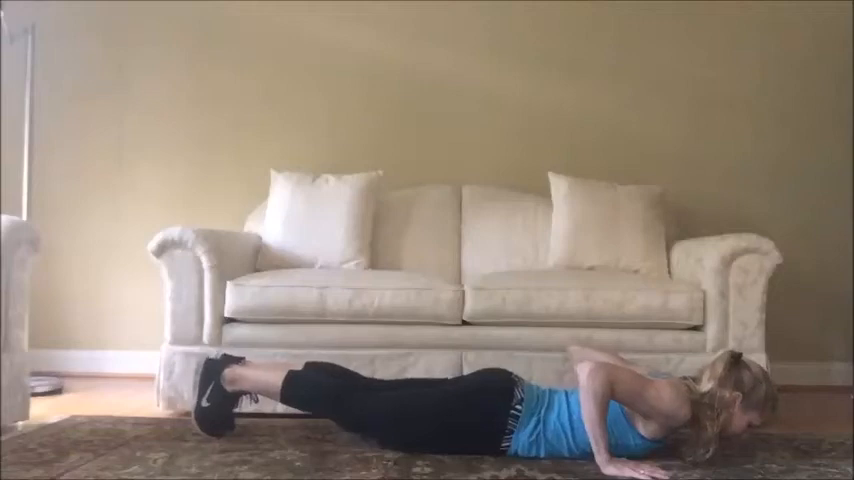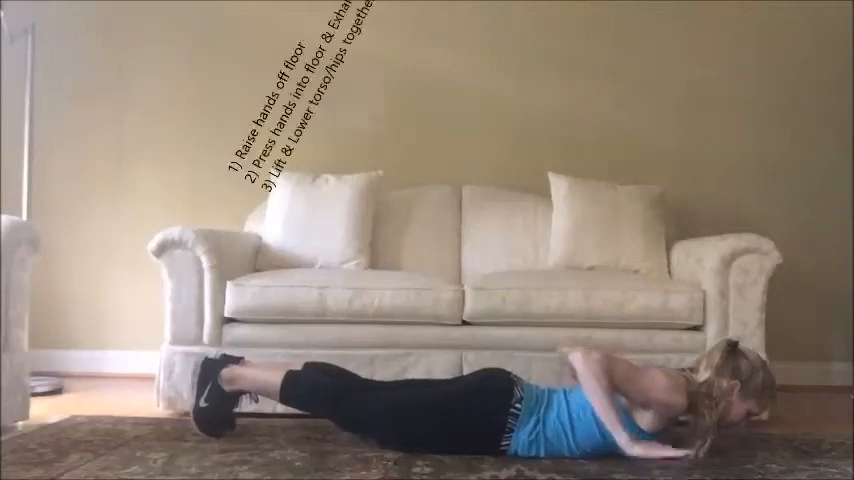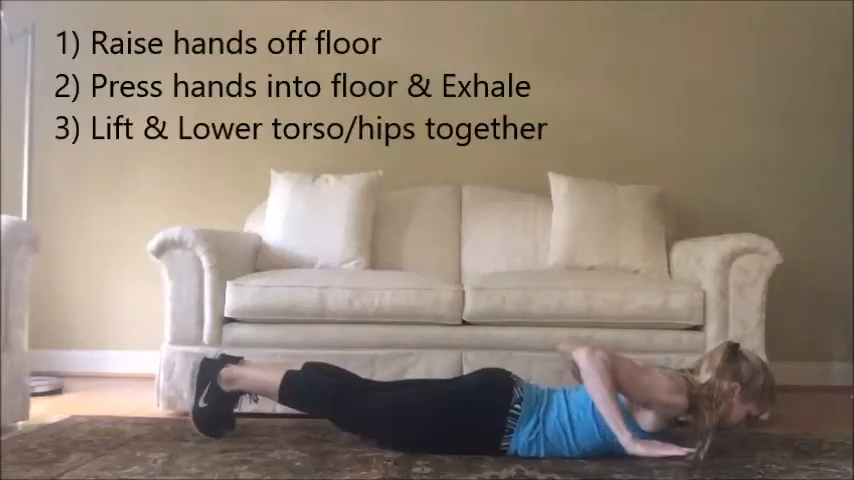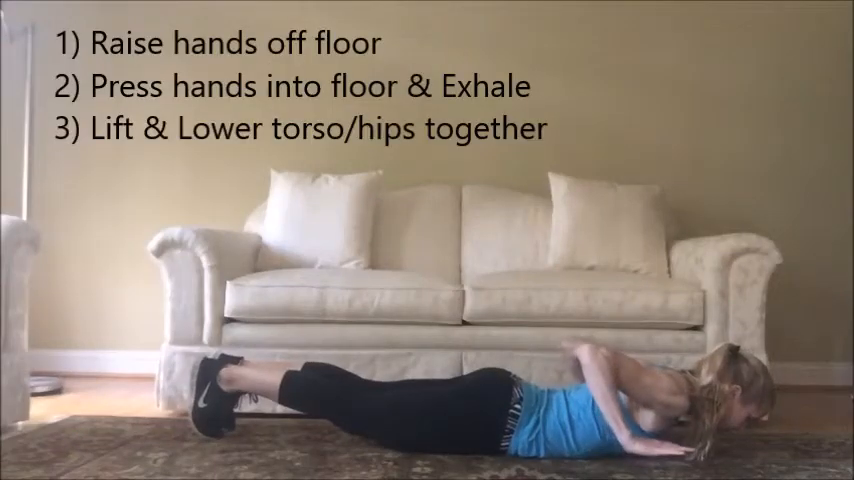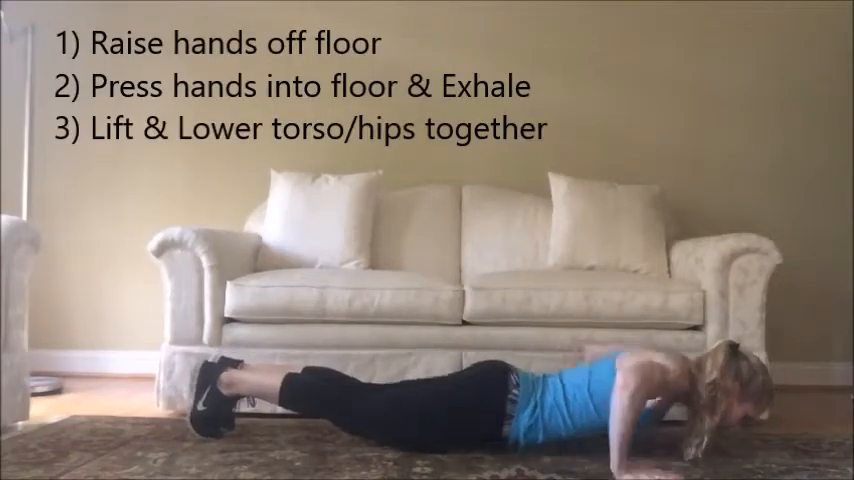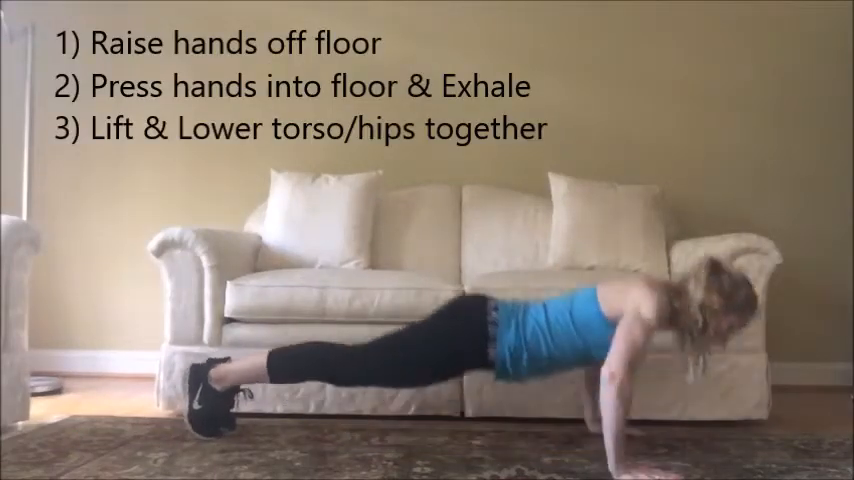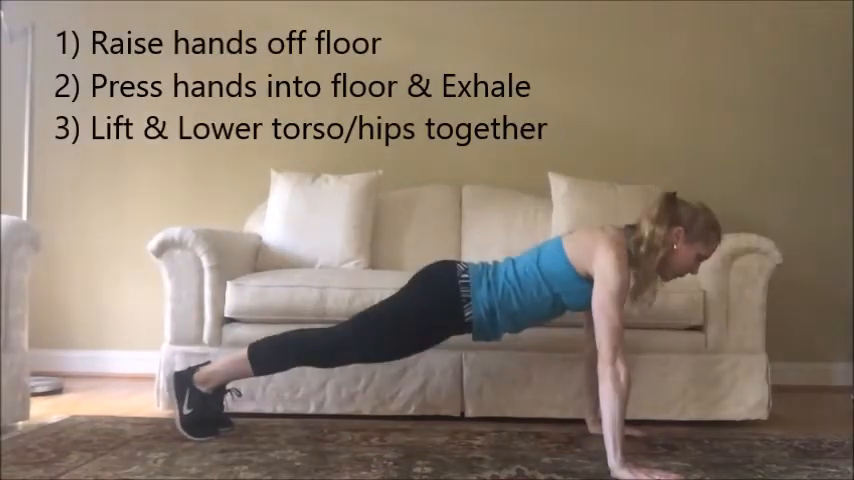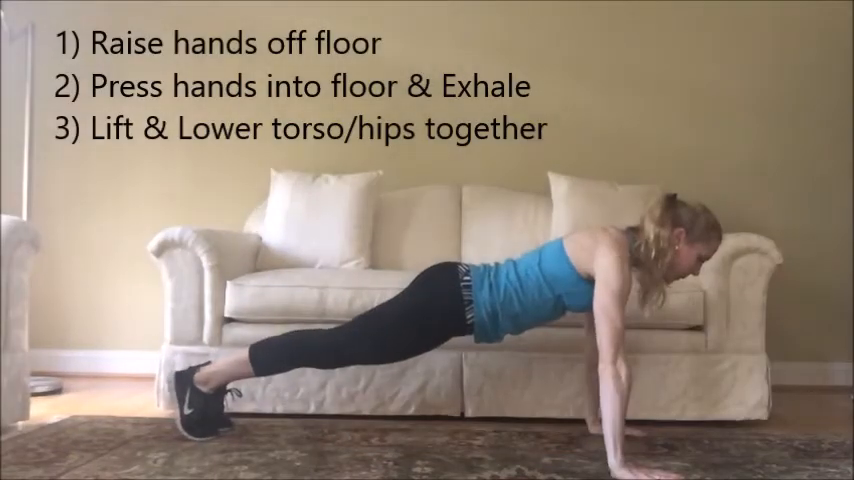
dt=0.4s
person 1, frame 1
left shoulder: (660, 387)
right shoulder: (672, 404)
left elbow: (580, 352)
right elbow: (593, 373)
left hip: (504, 401)
right hip: (498, 415)
left knee: (363, 392)
right knee: (354, 406)
left ankle: (238, 370)
right ankle: (231, 377)
person 1, frame 2
left shoulder: (658, 381)
right shoulder: (670, 397)
left elbow: (573, 352)
right elbow: (585, 356)
right wrist: (629, 442)
left hip: (502, 402)
right hip: (497, 416)
left knee: (362, 394)
right knee: (352, 407)
left ankle: (236, 369)
right ankle: (231, 375)
person 1, frame 3
left shoulder: (664, 383)
right shoulder: (671, 397)
left elbow: (573, 351)
right elbow: (591, 356)
right wrist: (631, 439)
left hip: (504, 401)
right hip: (498, 417)
left knee: (363, 396)
right knee: (355, 408)
left ankle: (235, 369)
right ankle: (229, 377)
person 1, frame 4
left shoulder: (667, 383)
right shoulder: (672, 395)
left elbow: (575, 348)
right elbow: (593, 353)
right wrist: (628, 437)
left hip: (505, 401)
right hip: (498, 415)
left knee: (363, 396)
right knee: (354, 407)
left ankle: (234, 369)
right ankle: (228, 376)
person 1, frame 5
left shoulder: (666, 370)
right shoulder: (676, 376)
left elbow: (609, 366)
right elbow: (628, 378)
left wrist: (605, 406)
left hip: (504, 393)
right hip: (498, 405)
left knee: (363, 399)
right knee: (356, 409)
left ankle: (234, 371)
right ankle: (228, 380)
person 1, frame 6
left shoulder: (652, 297)
right shoulder: (654, 303)
left elbow: (596, 354)
right elbow: (615, 374)
left wrist: (595, 418)
left hip: (489, 329)
right hip: (481, 333)
left knee: (352, 362)
right knee: (350, 365)
left ankle: (221, 374)
right ankle: (219, 378)
person 1, frame 7
left shoulder: (616, 248)
right shoulder: (613, 255)
left elbow: (595, 348)
right elbow: (611, 364)
left wrist: (597, 420)
left hip: (460, 294)
right hip: (453, 297)
left knee: (337, 346)
right knee: (336, 346)
left ankle: (209, 382)
right ankle: (203, 379)
person 1, frame 8
left shoulder: (618, 250)
right shoulder: (614, 256)
left elbow: (595, 347)
right elbow: (612, 365)
left wrist: (596, 418)
left hip: (462, 294)
right hip: (454, 299)
left knee: (338, 346)
right knee: (338, 347)
left ankle: (210, 380)
right ankle: (204, 379)
